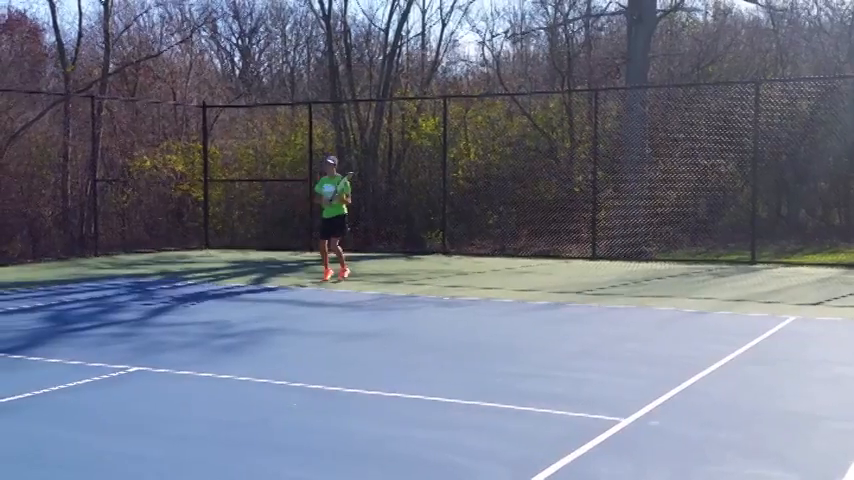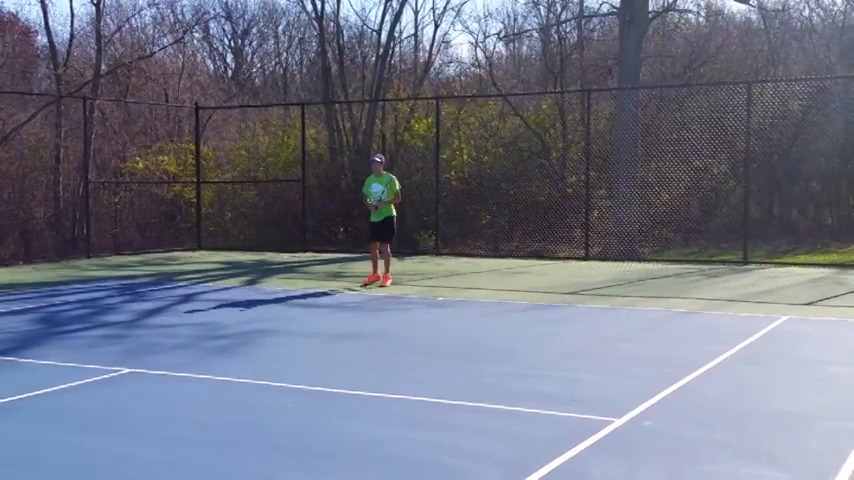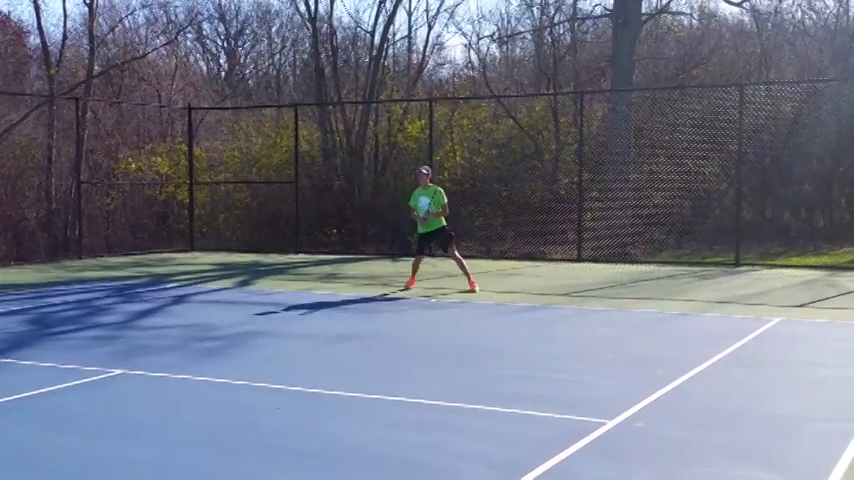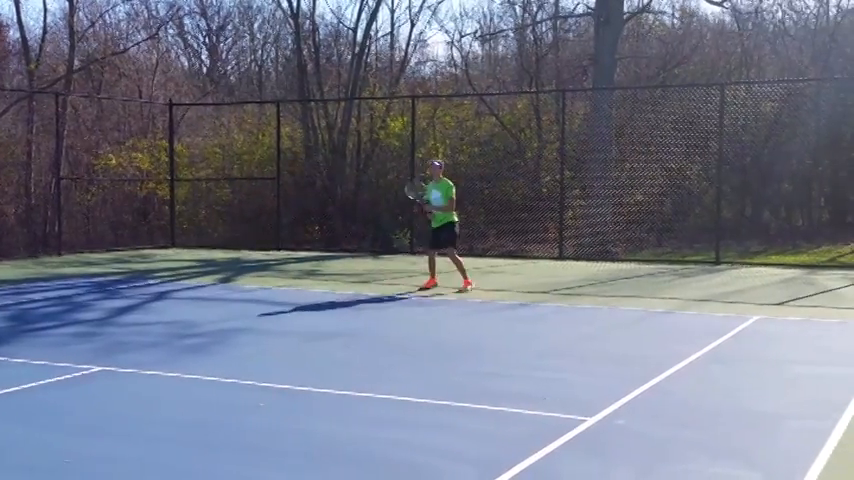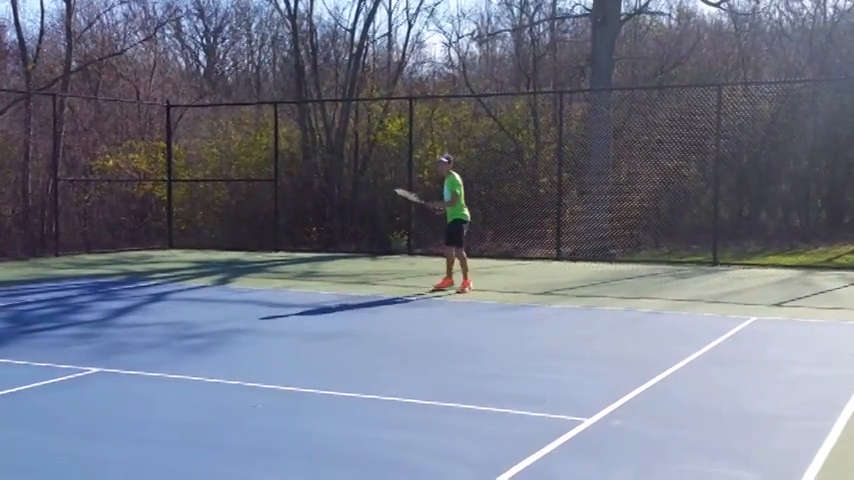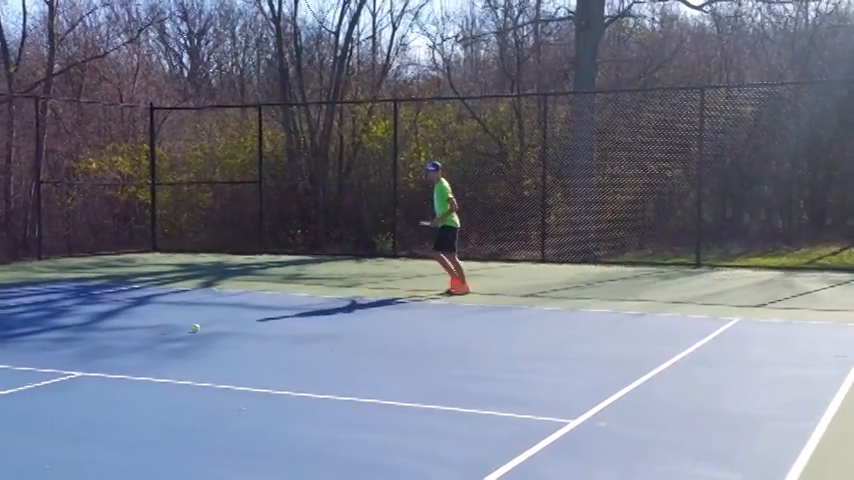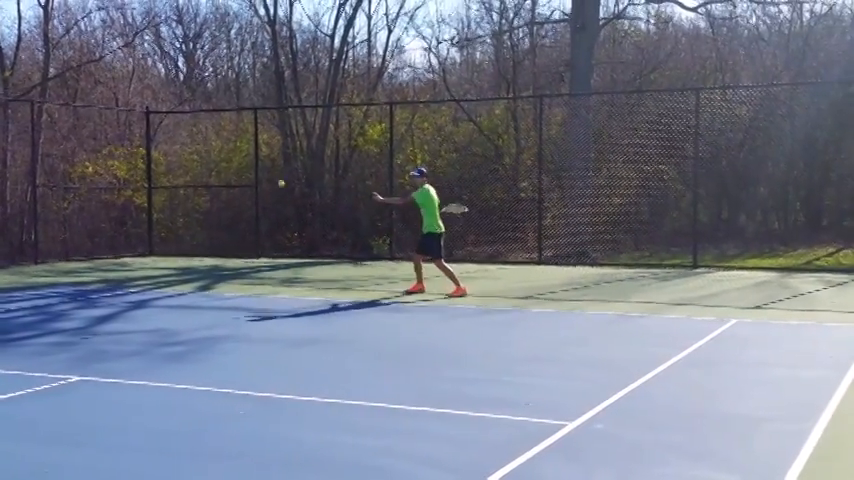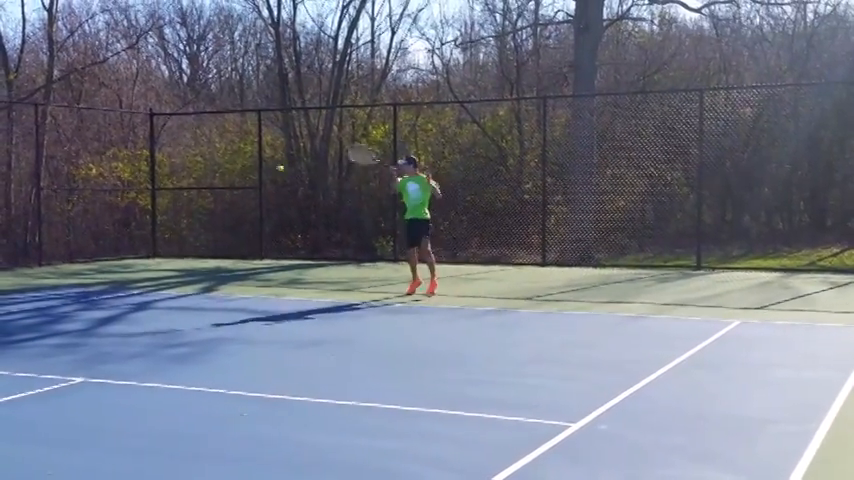
dt=0.4s
person 1, frame 1
left shoulder: (342, 181)
right shoulder: (322, 181)
left elbow: (349, 201)
right elbow: (317, 198)
left wrist: (340, 199)
right wrist: (324, 203)
left hip: (339, 215)
right hip: (326, 216)
left knee: (333, 243)
right knee: (322, 244)
left ankle: (344, 268)
right ankle: (327, 270)
person 1, frame 2
left shoulder: (390, 179)
right shoulder: (369, 181)
left elbow: (398, 198)
right elbow: (366, 199)
left wrist: (384, 203)
right wrist: (370, 206)
left hip: (388, 216)
right hip: (375, 217)
left knee: (385, 246)
right knee: (373, 246)
left ankle: (387, 275)
right ankle: (375, 274)
person 1, frame 3
left shoulder: (438, 191)
right shoulder: (416, 193)
left elbow: (445, 212)
right elbow: (413, 212)
left wrist: (432, 215)
right wrist: (418, 218)
left hip: (440, 227)
right hip: (423, 230)
left knee: (453, 254)
right knee: (418, 257)
left ankle: (471, 281)
right ankle: (412, 279)
person 1, frame 4
left shoulder: (448, 185)
right shoulder: (430, 186)
left elbow: (451, 207)
left wrist: (433, 208)
right wrist: (429, 212)
left hip: (449, 222)
right hip: (436, 224)
left knee: (451, 253)
right knee: (431, 253)
left ankle: (467, 281)
right ankle: (433, 279)
person 1, frame 5
left shoulder: (454, 179)
right shoulder: (447, 179)
left elbow: (453, 202)
left wrist: (436, 204)
right wrist: (441, 207)
left hip: (459, 218)
right hip: (452, 218)
left knee: (458, 250)
right knee: (448, 249)
left ankle: (466, 282)
right ankle: (448, 278)
person 1, frame 6
left shoulder: (442, 186)
right shoulder: (438, 186)
left elbow: (455, 207)
left wrist: (439, 220)
right wrist: (438, 220)
left hip: (448, 225)
right hip: (444, 225)
left knee: (449, 255)
right knee: (440, 255)
left ankle: (463, 285)
right ankle: (456, 279)
person 1, frame 7
left shoulder: (423, 190)
right shoulder: (427, 189)
left elbow: (403, 200)
left wrist: (382, 200)
left hip: (433, 231)
right hip: (428, 231)
left knee: (438, 261)
right knee: (417, 257)
left ankle: (459, 288)
right ankle: (420, 284)
person 1, frame 8
left shoulder: (425, 179)
right shoulder: (404, 180)
left elbow: (438, 196)
right elbow: (396, 188)
left wrist: (432, 185)
right wrist: (394, 175)
left hip: (423, 218)
right hip: (410, 219)
left knee: (425, 248)
right knee: (411, 251)
left ankle: (433, 279)
right ankle: (415, 280)
